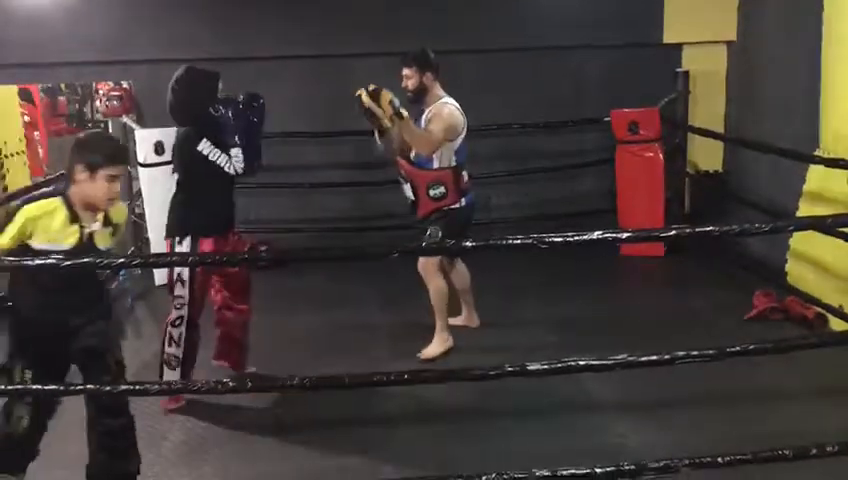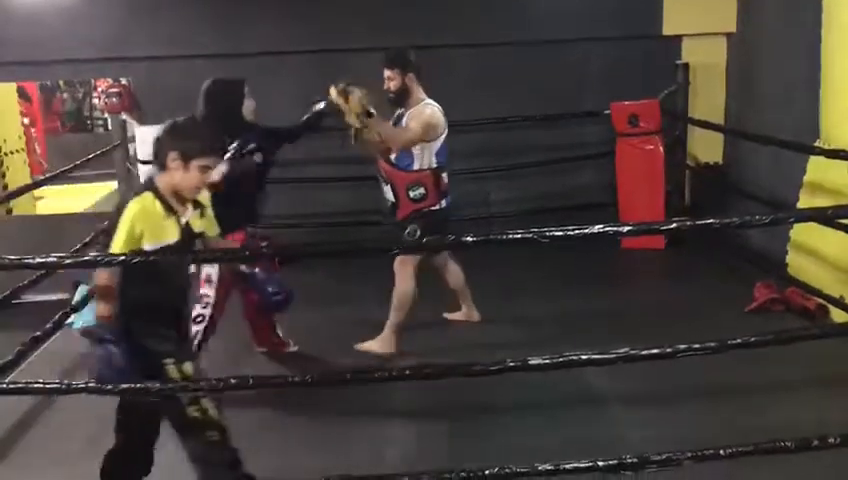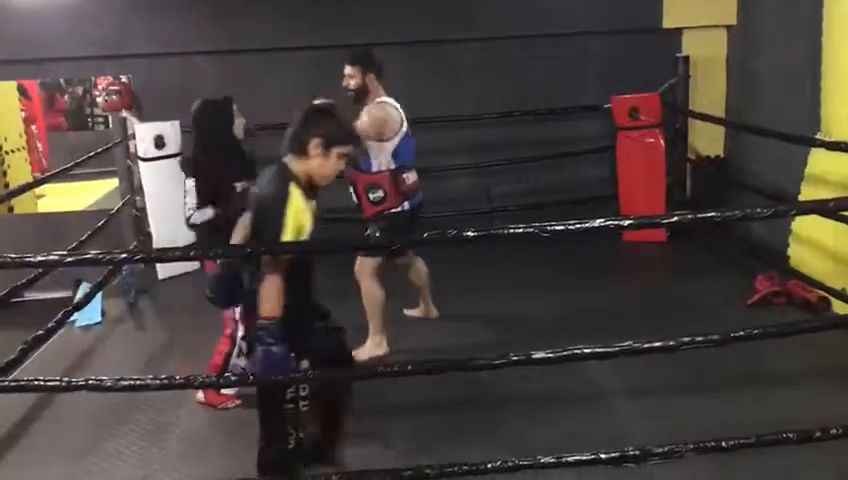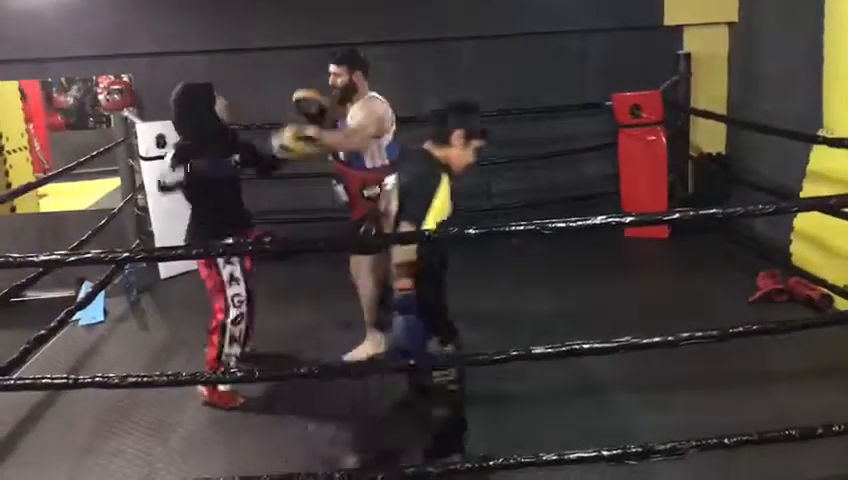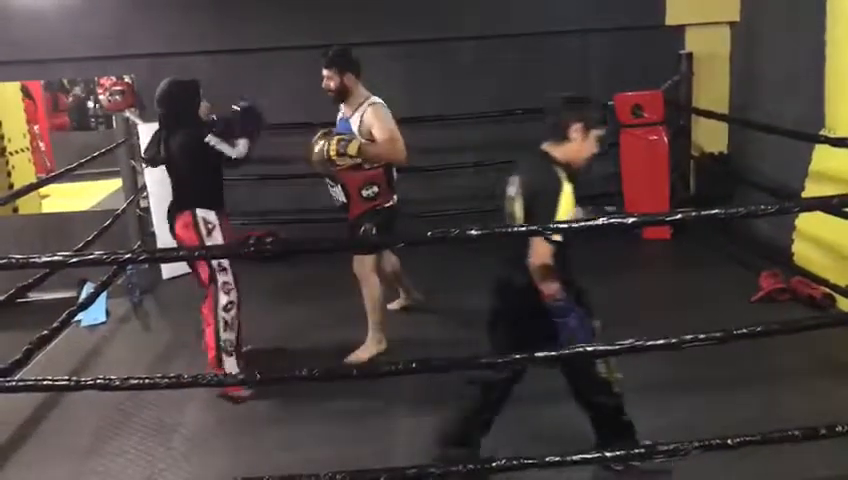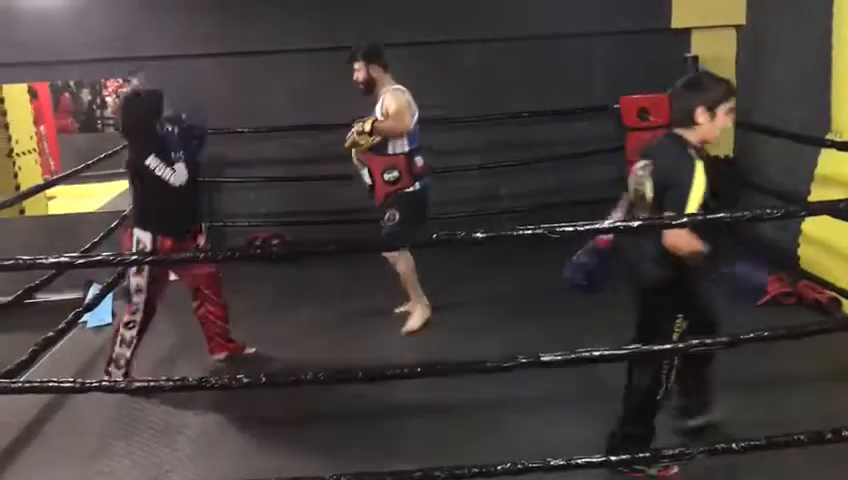
dt=0.4s
person 1, frame 1
left shoulder: (116, 214)
right shoulder: (34, 211)
left hip: (93, 318)
right hip: (39, 323)
left knee: (112, 404)
right knee: (30, 407)
person 1, frame 2
left shoulder: (197, 201)
right shoulder: (138, 208)
left elbow: (216, 244)
right elbow: (107, 273)
right wrist: (106, 334)
left hip: (171, 323)
right hip: (145, 329)
left knee: (142, 415)
right knee: (198, 412)
person 1, frame 3
left shoulder: (282, 181)
right shoulder: (286, 197)
left elbow: (245, 226)
right elbow: (271, 269)
right wrist: (269, 337)
left hip: (299, 311)
right hip: (281, 319)
left knee: (339, 365)
right knee: (286, 407)
person 1, frame 4
left shoulder: (407, 169)
right shoulder: (433, 179)
left elbow: (390, 229)
right elbow: (406, 245)
right wrist: (407, 305)
left hip: (410, 297)
right hip: (420, 301)
left knee: (441, 379)
right knee: (439, 389)
left ankle: (444, 451)
person 1, frame 5
left shoulder: (530, 170)
right shoulder: (554, 182)
right elbow: (540, 255)
right wrist: (563, 310)
left hip: (515, 288)
right hip: (540, 297)
left knee: (503, 371)
right knee: (592, 375)
left ankle: (457, 442)
right ankle: (620, 449)
person 1, frame 6
left shoulder: (657, 150)
right shoulder: (687, 165)
left elbow: (631, 207)
right elbow: (674, 237)
left hip: (644, 267)
right hip: (667, 277)
left knee: (701, 330)
right knee: (657, 363)
left ankle: (695, 411)
person 2, frame 1
left shoulder: (209, 130)
right shoulder: (191, 139)
left elbow: (247, 161)
right elbow: (235, 167)
left wrist: (249, 123)
right wrist: (233, 128)
left hip: (221, 228)
right hip: (191, 234)
left knee: (235, 292)
right knee: (185, 307)
left ankle: (231, 357)
right ankle: (172, 383)
person 2, frame 2
left shoulder: (251, 134)
left elbow: (291, 132)
right elbow: (212, 178)
left wrist: (320, 110)
right wrist: (237, 157)
left hip: (246, 227)
right hip: (223, 232)
left knee: (257, 288)
right knee: (211, 301)
left ankle: (268, 339)
person 2, frame 3
left shoulder: (232, 156)
right shoulder: (201, 167)
right elbow: (194, 217)
right wrist: (231, 206)
right knee: (241, 319)
right ankle: (213, 388)
person 2, frame 4
left shoulder: (228, 141)
right shoulder: (188, 147)
left elbow: (265, 165)
right elbow: (165, 182)
right wrist: (192, 171)
left hip: (234, 230)
right hip: (213, 236)
left knee: (243, 295)
right knee: (233, 307)
left ankle: (233, 349)
right ankle: (215, 385)
person 2, frame 5
left shoulder: (169, 136)
right shoulder: (195, 134)
right elbow: (235, 153)
right wrist: (246, 128)
left hip: (184, 216)
right hip: (201, 215)
left knee: (214, 287)
right knee: (223, 290)
left ankle: (227, 351)
right ankle: (225, 373)
person 2, frame 6
left shoulder: (158, 143)
right shoulder: (142, 153)
left elbow: (186, 174)
right elbow: (178, 179)
left wrist: (190, 141)
right wrist: (180, 146)
left hip: (180, 232)
right hip: (151, 236)
left knee: (208, 283)
right knee: (140, 308)
left ankle: (222, 346)
right ankle: (116, 372)
person 3, frame 1
left shoulder: (446, 111)
right shoulder: (430, 110)
left elbow: (426, 146)
right elbow: (405, 148)
left wrist: (396, 114)
right wrist: (384, 118)
left hip: (449, 204)
right hip: (441, 202)
left knee: (429, 265)
right knee: (449, 260)
left ankle: (442, 335)
right ankle: (469, 314)
person 3, frame 2
left shoulder: (428, 113)
right shoulder: (404, 112)
left elbow: (399, 142)
right elbow: (382, 147)
left wrist: (365, 116)
right wrist: (362, 122)
left hip: (427, 205)
right hip: (418, 203)
left knee: (404, 265)
right knee: (441, 258)
left ankle: (388, 338)
right ankle: (469, 310)
person 3, frame 3
left shoulder: (378, 113)
right shoulder: (379, 109)
right elbow: (362, 141)
left hip: (391, 206)
right hip: (401, 201)
left knee: (365, 269)
right knee: (407, 256)
left ankle: (377, 341)
right ankle: (427, 307)
person 3, frame 4
left shoulder: (372, 108)
right shoulder: (348, 105)
left elbow: (351, 141)
left wrist: (310, 133)
right wrist: (320, 102)
left hip: (376, 199)
right hip: (366, 199)
left knee: (361, 267)
right knee: (384, 255)
left ankle: (374, 339)
person 3, frame 5
left shoulder: (374, 111)
right shoulder: (344, 108)
left elbow: (397, 153)
left wrist: (353, 148)
right wrist: (324, 148)
left hip: (375, 202)
right hip: (356, 201)
left knee: (363, 268)
right knee: (379, 254)
left ankle: (375, 338)
right ankle: (408, 293)
person 3, frame 6
left shoulder: (395, 96)
right shoulder: (384, 98)
left elbow: (402, 125)
left wrist: (367, 126)
right wrist: (361, 142)
left hip: (404, 189)
right hip: (394, 188)
left knee: (393, 249)
right knee: (396, 246)
left ankle: (420, 307)
right ankle: (416, 299)
